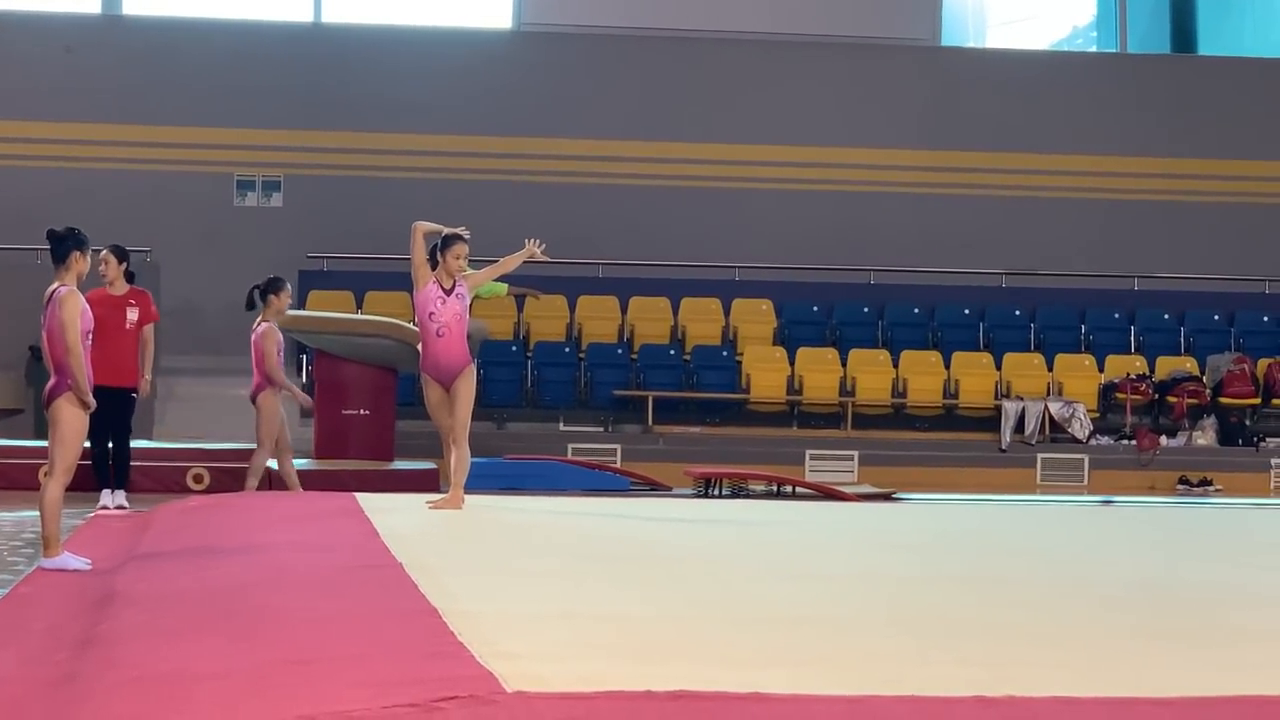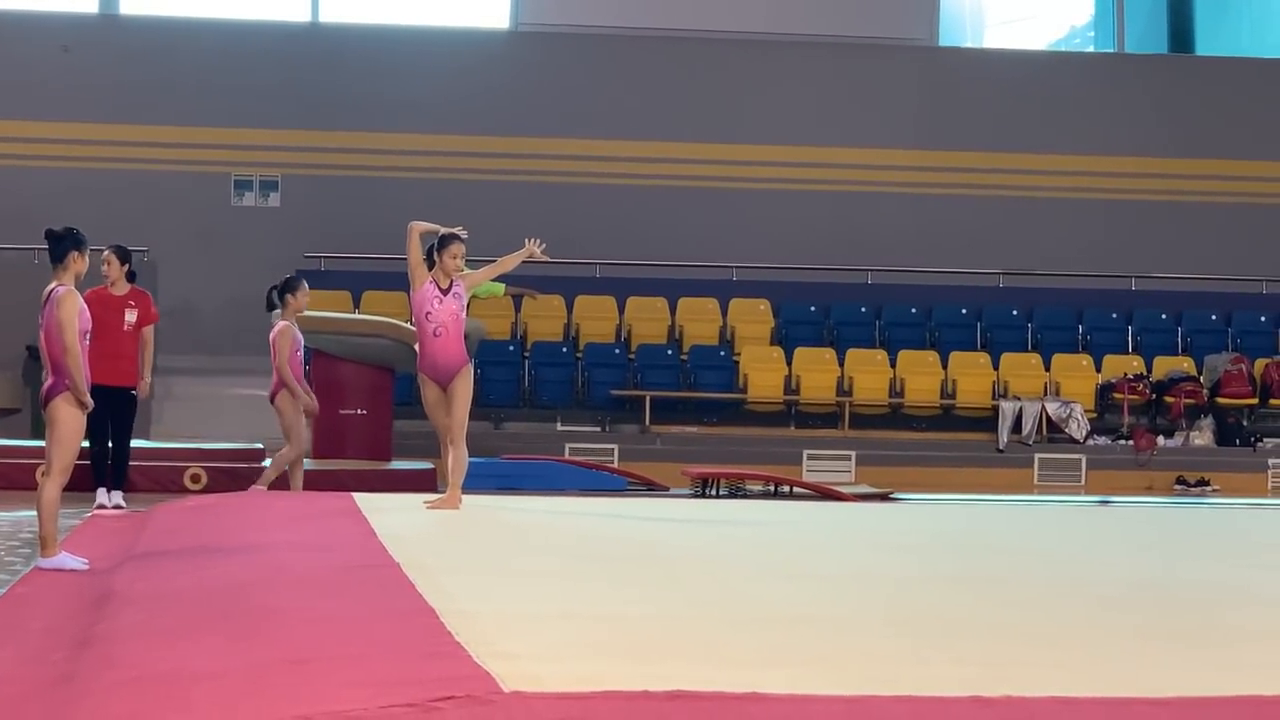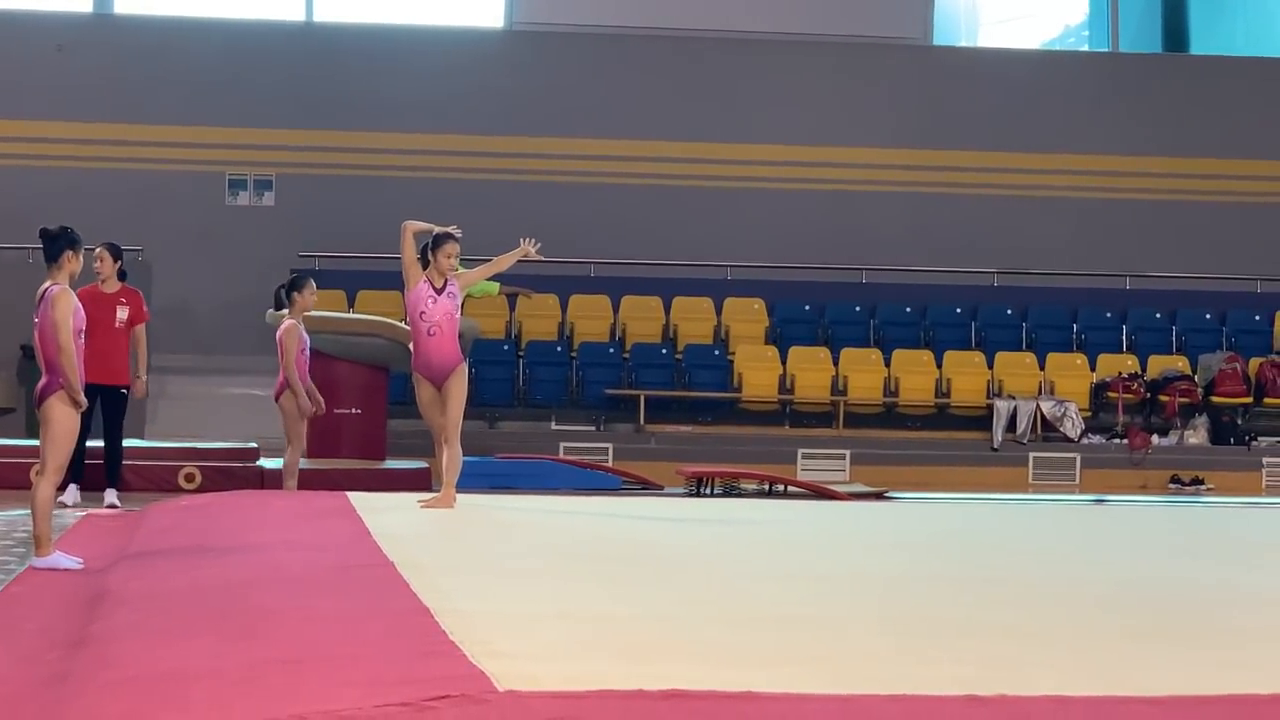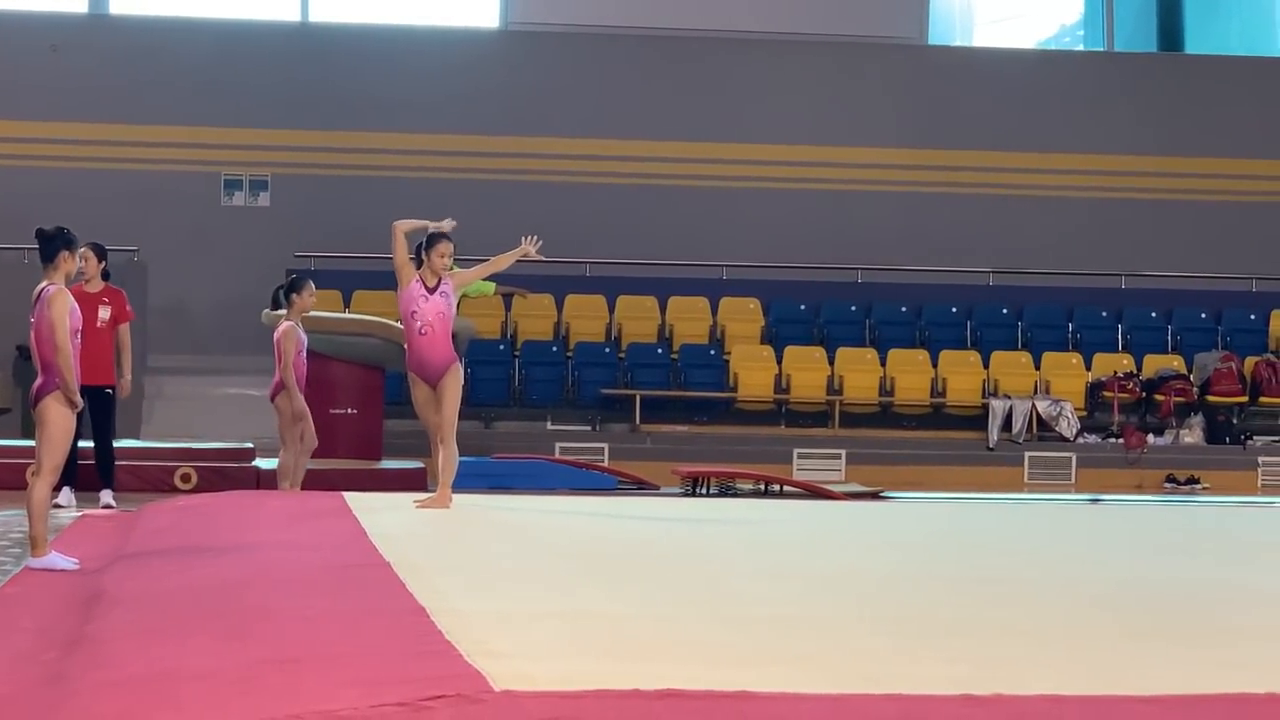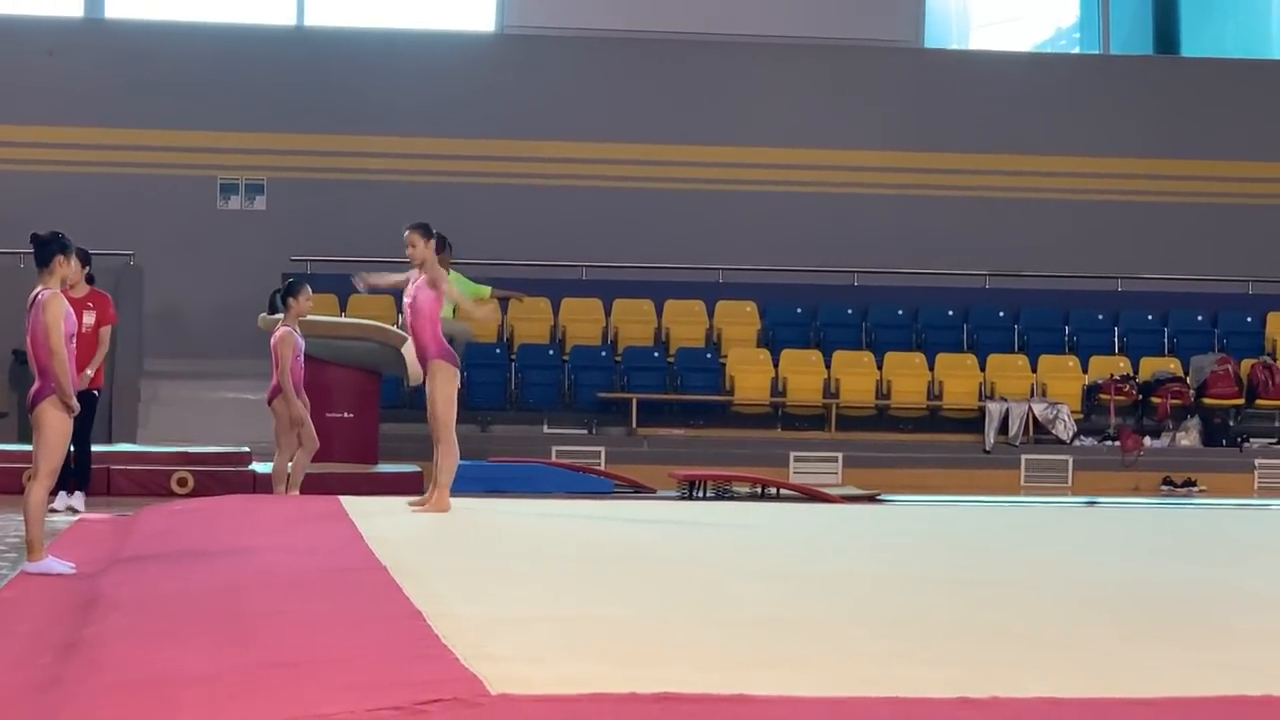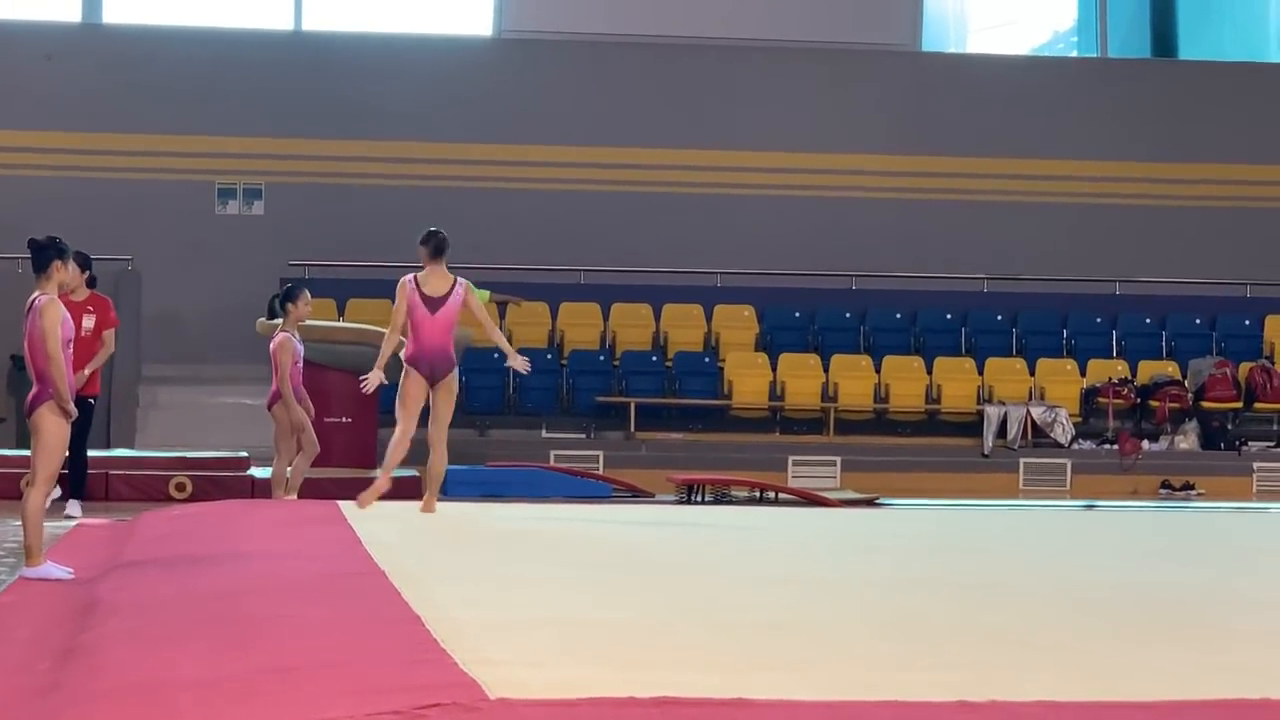
dt=0.3s
person 1, frame 1
left shoulder: (52, 294)
right shoulder: (70, 295)
left elbow: (49, 345)
right elbow: (73, 349)
right wrist: (85, 394)
left hip: (59, 391)
right hip: (69, 394)
left knee: (57, 475)
right knee: (59, 476)
left ankle: (54, 549)
right ankle: (51, 552)
person 1, frame 2
left shoulder: (50, 293)
right shoulder: (68, 295)
left elbow: (47, 344)
right elbow: (71, 349)
right wrist: (83, 394)
left hip: (56, 390)
right hip: (67, 393)
left knee: (54, 475)
right knee: (56, 475)
left ankle: (51, 549)
right ankle: (49, 552)
person 1, frame 3
left shoulder: (45, 293)
right shoulder: (63, 294)
left elbow: (42, 343)
right elbow: (65, 348)
right wrist: (77, 394)
left hip: (50, 390)
right hip: (61, 393)
left knee: (48, 474)
right knee: (50, 475)
left ankle: (46, 548)
right ankle: (43, 552)
person 1, frame 4
left shoulder: (41, 292)
right shoulder: (59, 294)
left elbow: (38, 343)
right elbow: (62, 348)
right wrist: (73, 393)
left hip: (46, 389)
right hip: (57, 393)
left knee: (44, 475)
right knee: (46, 475)
left ankle: (41, 549)
right ankle: (39, 552)
person 1, frame 5
left shoulder: (37, 297)
right shoulder: (54, 299)
left elbow: (34, 348)
right elbow: (57, 352)
right wrist: (69, 397)
left hip: (43, 394)
right hip: (53, 398)
left knee: (41, 479)
right knee: (43, 479)
left ankle: (38, 553)
right ankle: (35, 556)
person 1, frame 6
left shoulder: (34, 302)
right shoulder: (51, 304)
left elbow: (33, 354)
right elbow: (54, 358)
right wrist: (67, 402)
left hip: (41, 400)
right hip: (51, 403)
left knee: (38, 484)
right knee: (41, 485)
left ankle: (36, 558)
right ankle: (34, 562)
person 2, frame 1
left shoulder: (466, 284)
right shoulder: (424, 280)
left elbow: (501, 267)
right elbow: (418, 228)
left wrist: (527, 253)
right wrist: (446, 230)
left hip: (461, 368)
right hip: (431, 371)
left knee: (459, 435)
right knee: (446, 437)
left ankle: (456, 494)
right ankle: (452, 492)
person 2, frame 2
left shoulder: (463, 283)
right shoulder: (420, 279)
left elbow: (499, 267)
right elbow: (413, 228)
left wrist: (527, 252)
right wrist: (442, 230)
left hip: (458, 368)
right hip: (428, 370)
left knee: (456, 435)
right knee: (444, 437)
left ankle: (453, 494)
right ankle: (449, 491)
person 2, frame 3
left shoulder: (458, 283)
right shoulder: (415, 279)
left elbow: (494, 266)
right elbow: (407, 228)
left wrist: (523, 251)
right wrist: (436, 229)
left hip: (453, 367)
right hip: (423, 370)
left knee: (451, 435)
right knee: (438, 436)
left ankle: (448, 493)
right ankle: (443, 491)
person 2, frame 4
left shoulder: (452, 282)
right shoulder: (407, 278)
left elbow: (491, 266)
right elbow: (398, 228)
left wrist: (521, 251)
right wrist: (430, 225)
left hip: (447, 367)
right hip: (418, 370)
left knee: (446, 435)
right knee: (434, 435)
left ankle: (444, 493)
right ankle: (440, 491)
person 2, frame 5
left shoulder: (436, 274)
right shoulder: (416, 276)
left elbow: (463, 303)
right elbow: (399, 279)
right wrist: (370, 279)
left hip: (440, 360)
right hip: (434, 360)
left knee: (445, 431)
right knee: (438, 431)
left ankle: (441, 496)
right ankle: (434, 492)
person 2, frame 6
left shoulder: (407, 283)
right shoulder: (463, 287)
left elbow: (395, 330)
right elbow: (487, 325)
left wrist: (379, 367)
right wrist: (510, 354)
left hip: (417, 365)
right hip: (447, 365)
left knee: (404, 428)
right knee: (438, 437)
left ankle: (382, 480)
right ankle: (430, 499)
person 3, frame 1
left shoulder: (141, 298)
right shoulder: (92, 298)
left elbow: (148, 340)
left wrist: (146, 376)
left hip: (127, 381)
right hip: (97, 380)
left knee: (121, 438)
right knee: (98, 438)
left ankle: (120, 491)
right ankle: (105, 491)
person 3, frame 2
left shoulder: (142, 299)
right shoulder: (92, 297)
left elbow: (148, 342)
left wrist: (146, 377)
left hip: (127, 381)
right hip: (96, 379)
left knee: (121, 439)
right knee: (97, 438)
left ankle: (117, 491)
right ankle: (101, 490)
person 3, frame 3
left shoulder: (133, 297)
right shoulder: (83, 295)
left elbow: (140, 339)
left wrist: (141, 375)
left hip: (117, 379)
right hip: (85, 376)
left knee: (113, 436)
right knee: (78, 433)
left ankle: (111, 491)
right ankle: (72, 487)
person 3, frame 4
left shoulder: (116, 296)
right shoulder: (69, 295)
left elbow: (124, 339)
left wrist: (126, 375)
left hip: (103, 379)
left knee: (103, 436)
right knee: (69, 435)
left ankle: (107, 491)
right ankle: (67, 489)
person 3, frame 5
left shoulder: (101, 300)
left elbow: (104, 342)
left wrist: (89, 372)
left hip: (88, 382)
left knee: (81, 437)
left ankle: (79, 493)
right ankle: (62, 492)
person 3, frame 6
left shoulder: (102, 304)
left elbow: (109, 346)
left wrist: (85, 372)
left hip: (85, 387)
left knee: (77, 443)
left ankle: (74, 500)
right ankle: (51, 485)
person 4, frame 1
left shoulder: (262, 325)
right shoulder: (269, 329)
right elbow: (272, 368)
left wrist: (292, 392)
right wrist: (297, 392)
left hip: (270, 392)
right hip: (267, 393)
left knee: (284, 446)
right knee: (265, 448)
left ankle: (296, 494)
person 4, frame 2
left shoulder: (290, 326)
right shoulder: (285, 328)
right elbow: (282, 365)
left wrist: (309, 394)
right wrist: (302, 394)
left hip: (292, 393)
right hip: (285, 393)
left knee: (300, 447)
right knee: (297, 445)
right ankle: (260, 485)
person 4, frame 3
left shoulder: (297, 325)
right shoulder: (291, 326)
right elbow: (288, 365)
left wrist: (315, 394)
right wrist: (302, 396)
left hip: (297, 392)
right hip: (291, 392)
left knee: (297, 447)
right knee: (296, 446)
person 4, frame 4
left shoulder: (295, 326)
right shoulder: (289, 328)
right elbow: (286, 367)
right wrist: (296, 399)
left hip: (293, 393)
right hip: (286, 393)
left knee: (309, 443)
right knee: (290, 447)
left ankle: (294, 491)
person 4, frame 5
left shoulder: (293, 330)
right shoulder: (286, 333)
right elbow: (283, 372)
left wrist: (302, 398)
right wrist: (294, 404)
left hip: (291, 396)
right hip: (284, 396)
left knee: (310, 444)
right knee: (285, 451)
left ankle: (292, 491)
right ankle: (280, 497)
person 4, frame 6
left shoulder: (293, 335)
right shoulder: (285, 339)
right elbow: (283, 379)
left wrist: (306, 401)
right wrist: (294, 411)
left hip: (292, 400)
right hip: (284, 402)
left knee: (311, 448)
right knee: (284, 456)
left ankle: (290, 494)
right ankle: (278, 502)
